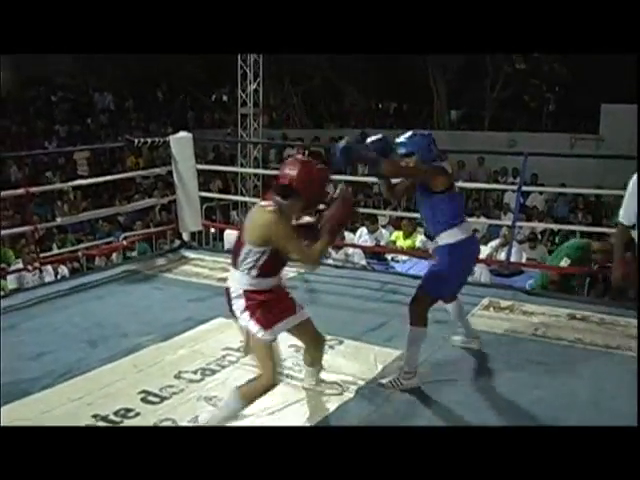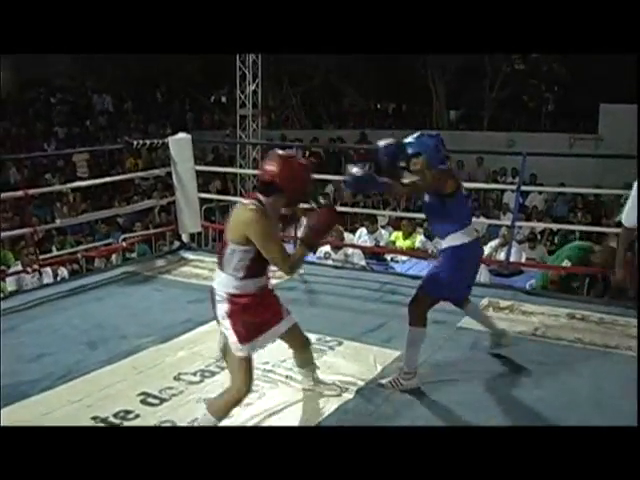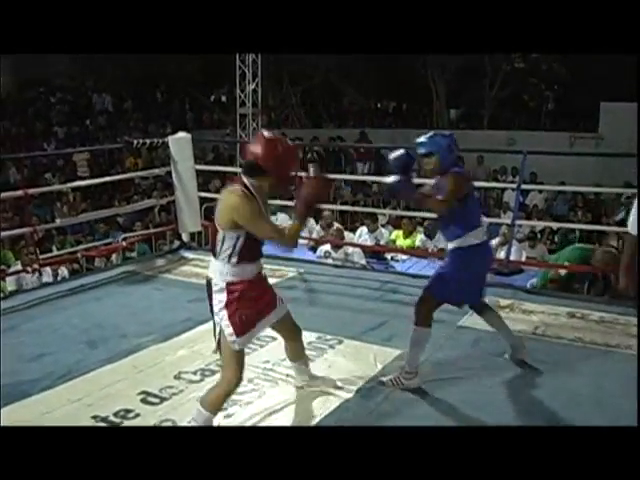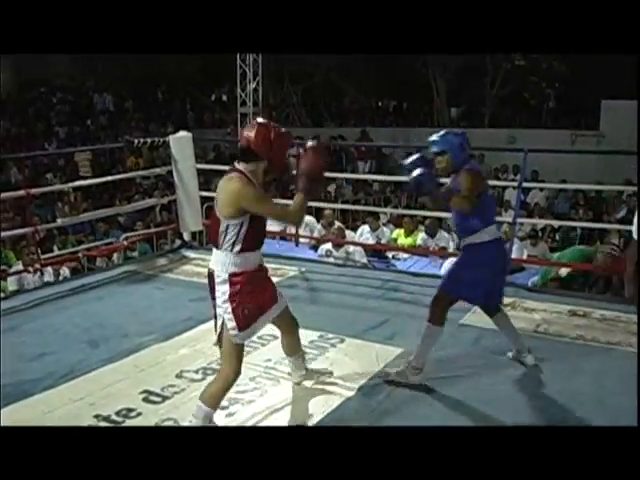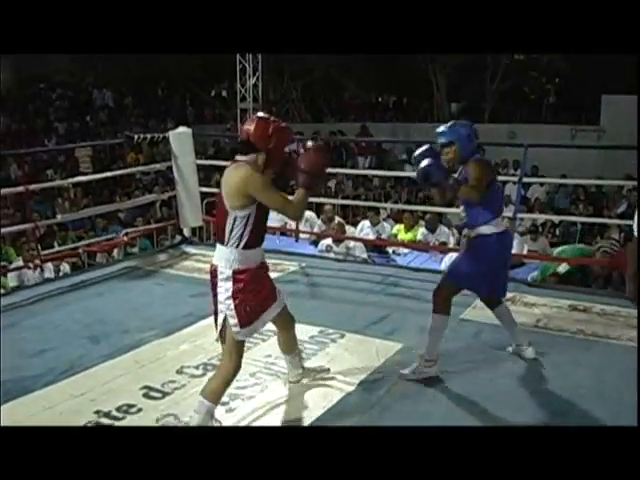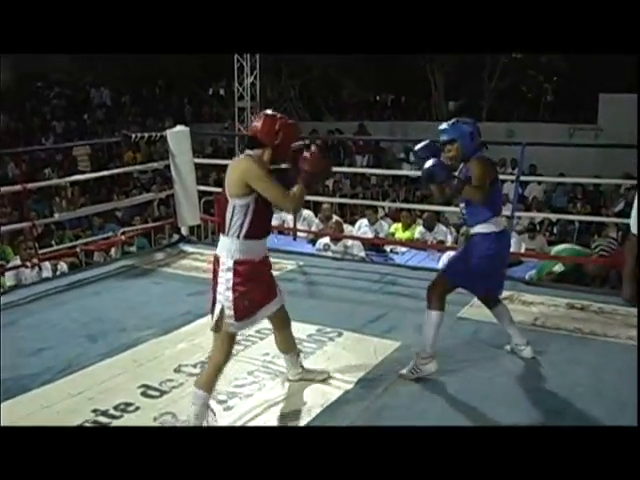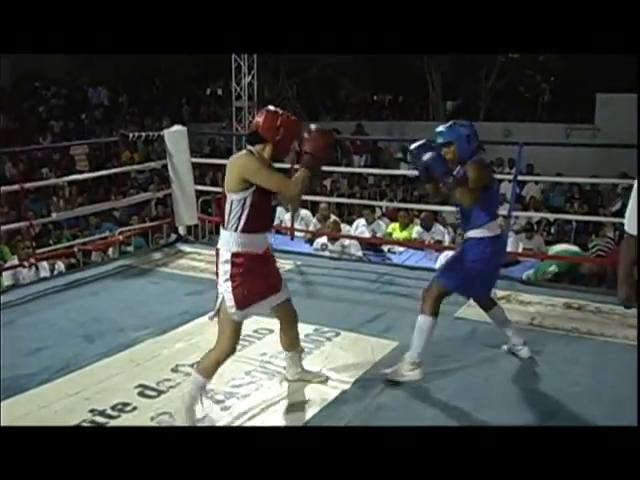
dt=0.1s
person 1, frame 1
left shoulder: (281, 208)
right shoulder: (270, 218)
right elbow: (311, 258)
right wrist: (332, 227)
left hip: (271, 289)
right hip: (248, 297)
left knee: (315, 340)
right knee: (270, 376)
left ankle: (312, 379)
right ankle: (211, 420)
person 1, frame 2
left shoulder: (265, 205)
right shoulder: (251, 216)
right elbow: (287, 266)
right wrist: (311, 238)
left hip: (258, 291)
right hip: (234, 301)
left knee: (301, 342)
right knee: (241, 385)
left ankle: (310, 380)
right ankle: (202, 422)
person 1, frame 3
left shoulder: (253, 190)
right shoulder: (237, 200)
right elbow: (285, 240)
right wrist: (306, 205)
left hip: (252, 280)
right hip: (230, 289)
left knee: (292, 332)
right knee: (232, 377)
left ankle: (304, 376)
right ankle: (195, 423)
person 1, frame 4
left shoulder: (249, 178)
right shoulder: (237, 187)
right elbow: (290, 217)
left wrist: (271, 175)
right wrist: (306, 182)
left hip: (253, 271)
right hip: (231, 281)
left knee: (289, 324)
right knee: (231, 370)
left ankle: (299, 372)
right ankle: (196, 422)
person 1, frame 5
left shoulder: (249, 172)
right shoulder: (245, 174)
right elbow: (294, 212)
left wrist: (280, 173)
right wrist: (306, 179)
left hip: (253, 268)
right hip: (233, 276)
left knee: (286, 321)
right knee: (231, 363)
left ankle: (296, 370)
right ankle: (201, 420)
person 1, frame 6
left shoulder: (255, 167)
right shoulder: (247, 167)
left elbow: (274, 200)
right elbow: (291, 204)
left wrist: (299, 173)
right wrist: (306, 178)
left hip: (256, 262)
right hip: (235, 268)
left knee: (282, 322)
right knee: (222, 352)
left ankle: (295, 370)
right ankle: (196, 419)
person 1, frame 7
left shoulder: (261, 163)
right shoulder: (243, 162)
left elbow: (287, 192)
right elbow: (293, 192)
left wrist: (306, 162)
right wrist: (310, 161)
left hip: (261, 255)
right hip: (236, 262)
left knee: (289, 316)
right knee: (226, 345)
left ankle: (294, 369)
right ankle: (189, 402)
person 2, frame 1
left shoulder: (435, 172)
right shoulder: (423, 175)
left elbow: (394, 173)
right elbow: (393, 194)
left wrist: (359, 153)
right wrist: (377, 164)
left hip: (455, 250)
right hip: (457, 246)
left knee: (418, 305)
right knee: (444, 290)
left ankle: (409, 373)
right ankle: (469, 335)
person 2, frame 2
left shoulder: (440, 175)
right shoulder: (430, 178)
left elbow: (409, 191)
right elbow: (407, 190)
left wrist: (372, 182)
right wrist: (390, 169)
left hip: (458, 252)
right hip: (461, 248)
left knee: (418, 306)
right knee: (457, 297)
left ankle: (408, 374)
right ankle: (498, 334)
person 2, frame 3
left shoulder: (454, 178)
right shoulder: (443, 179)
left elbow: (445, 207)
right elbow: (424, 199)
left wrist: (409, 192)
right wrist: (405, 179)
left hip: (467, 253)
right hip: (475, 251)
left knee: (424, 306)
right knee: (475, 302)
left ankle: (409, 373)
right ankle: (517, 347)
person 2, frame 4
left shoulder: (469, 175)
right shoulder: (458, 177)
left elbow: (468, 206)
right elbow: (440, 203)
left wrist: (433, 187)
right wrist: (423, 176)
left hip: (482, 250)
right hip: (489, 248)
left knee: (439, 304)
right knee: (488, 304)
left ankle: (415, 368)
right ankle: (522, 351)
person 2, frame 5
left shoulder: (477, 165)
right shoulder: (463, 169)
left elbow: (477, 196)
right elbow: (444, 200)
left wrist: (446, 179)
right wrist: (433, 176)
left hip: (488, 241)
right hip: (492, 240)
left knee: (442, 293)
right knee: (489, 296)
left ankle: (429, 361)
right ankle: (522, 345)
person 2, frame 6
left shoulder: (480, 164)
right shoulder: (464, 167)
left elbow: (481, 196)
right elbow: (442, 197)
left wrist: (450, 179)
right wrist: (434, 175)
left hip: (487, 240)
right hip: (490, 240)
left knee: (436, 290)
right knee: (487, 295)
left ankle: (426, 358)
right ankle: (520, 344)
person 2, frame 7
left shoulder: (477, 167)
right shoulder: (462, 169)
left elbow: (471, 199)
left wrist: (440, 171)
right wrist: (427, 171)
left hip: (481, 245)
right hip: (488, 244)
left knee: (432, 295)
right knee: (482, 297)
left ankle: (411, 365)
right ankle: (517, 344)
